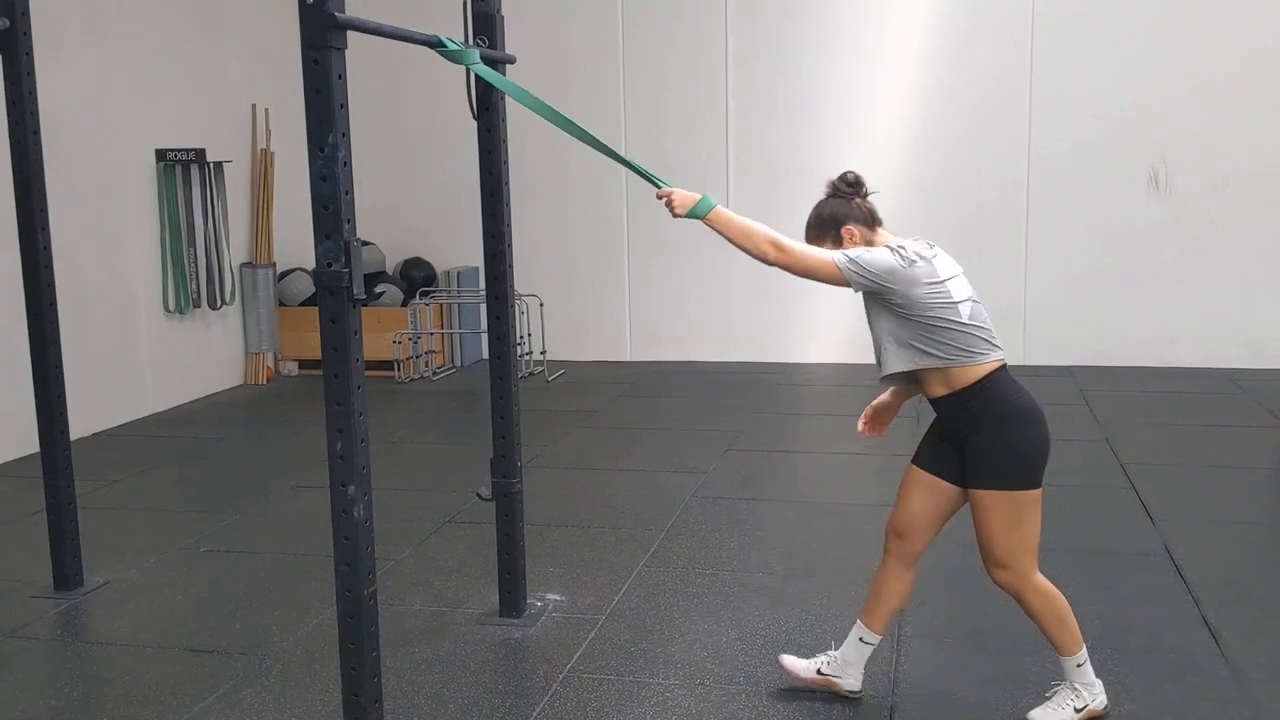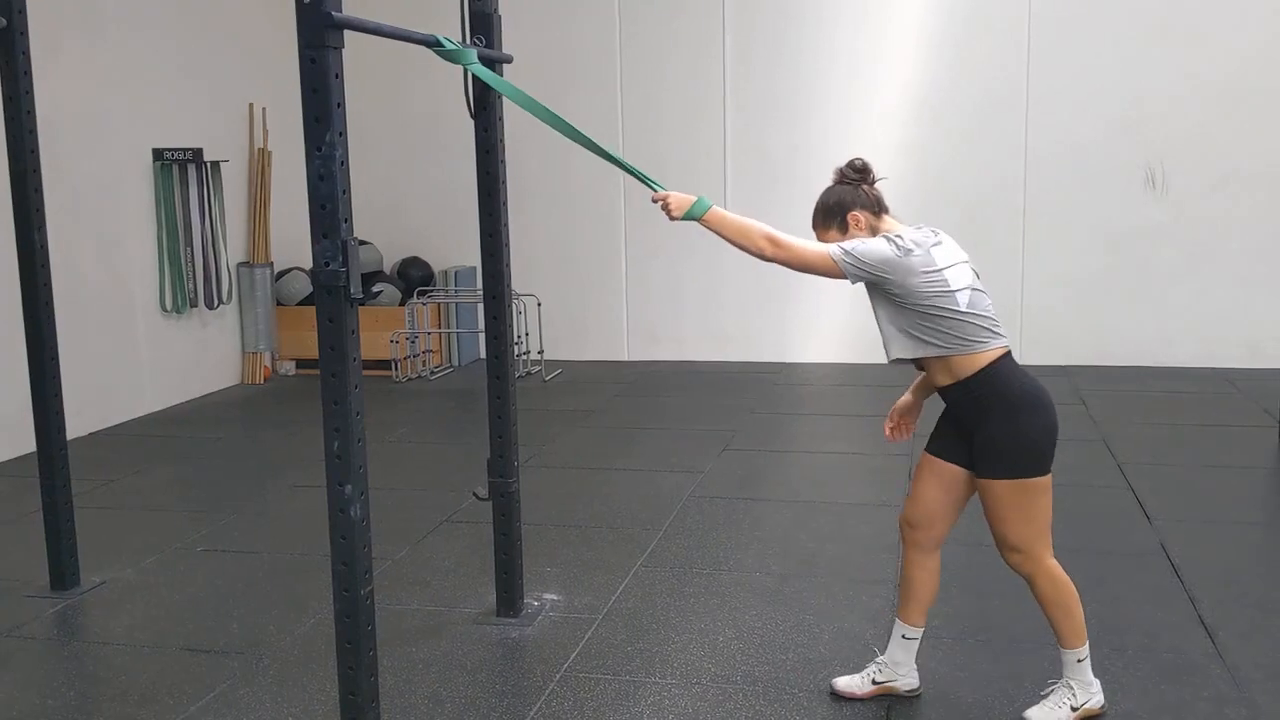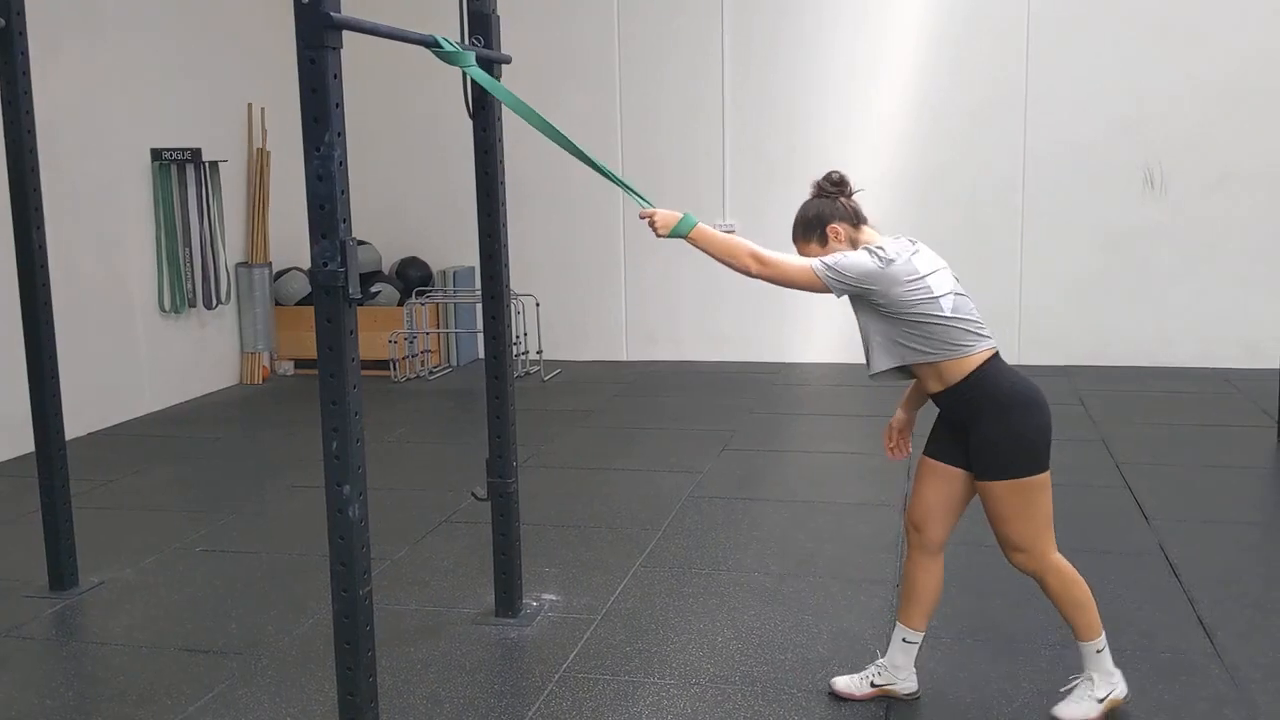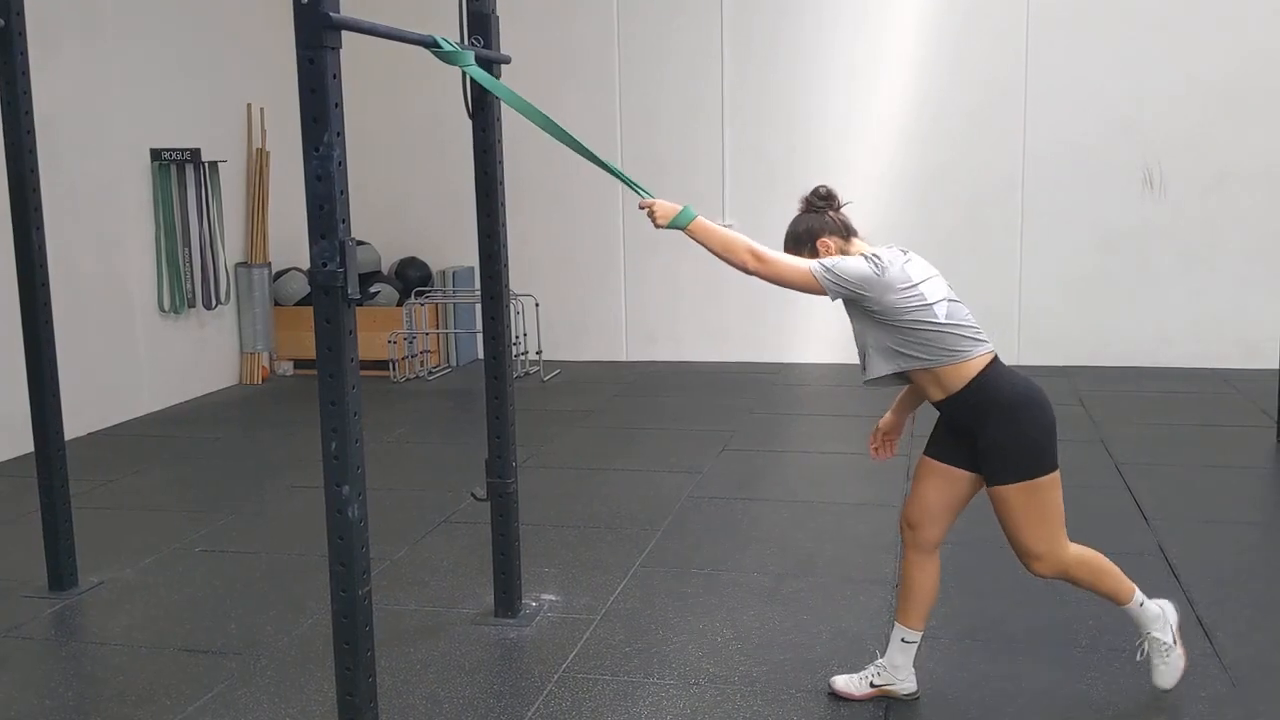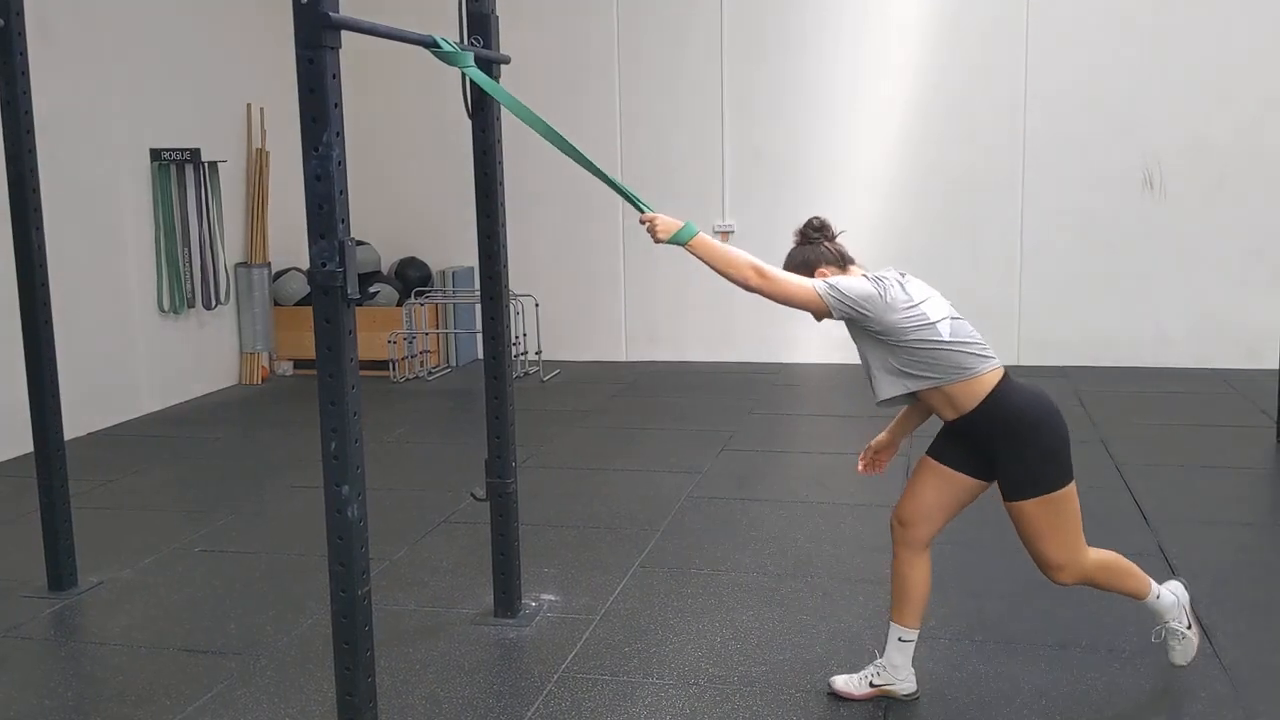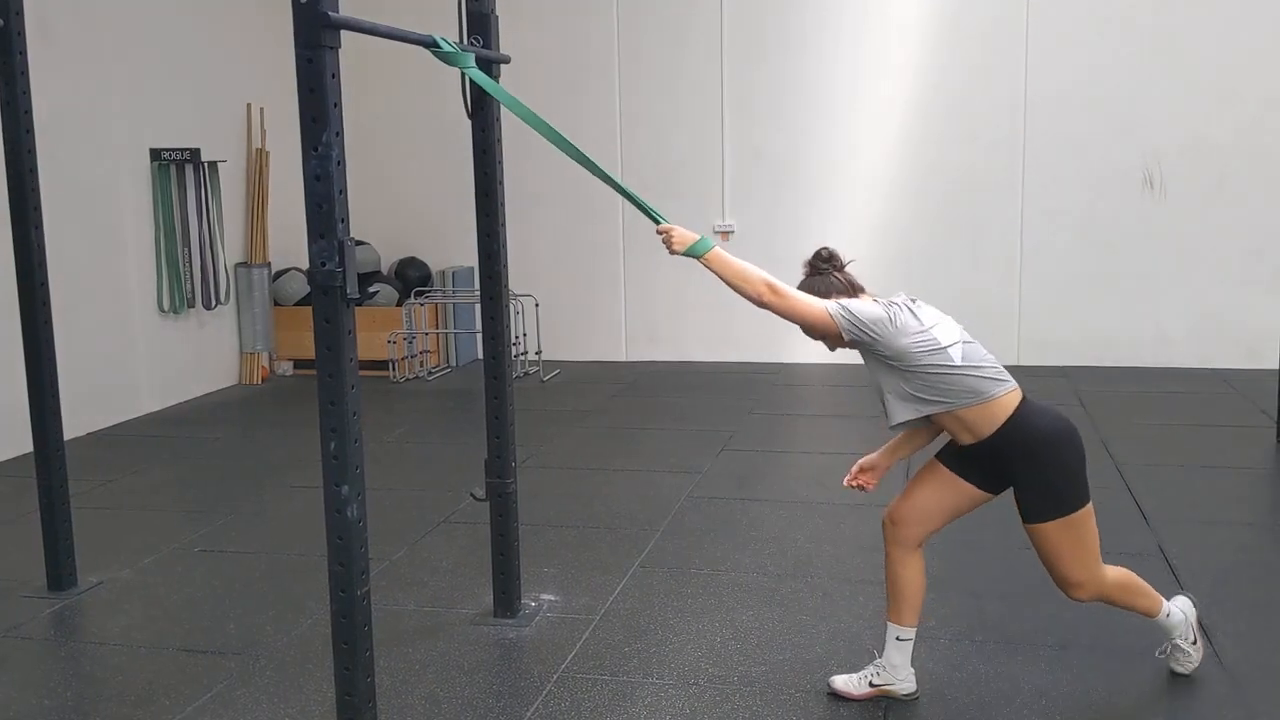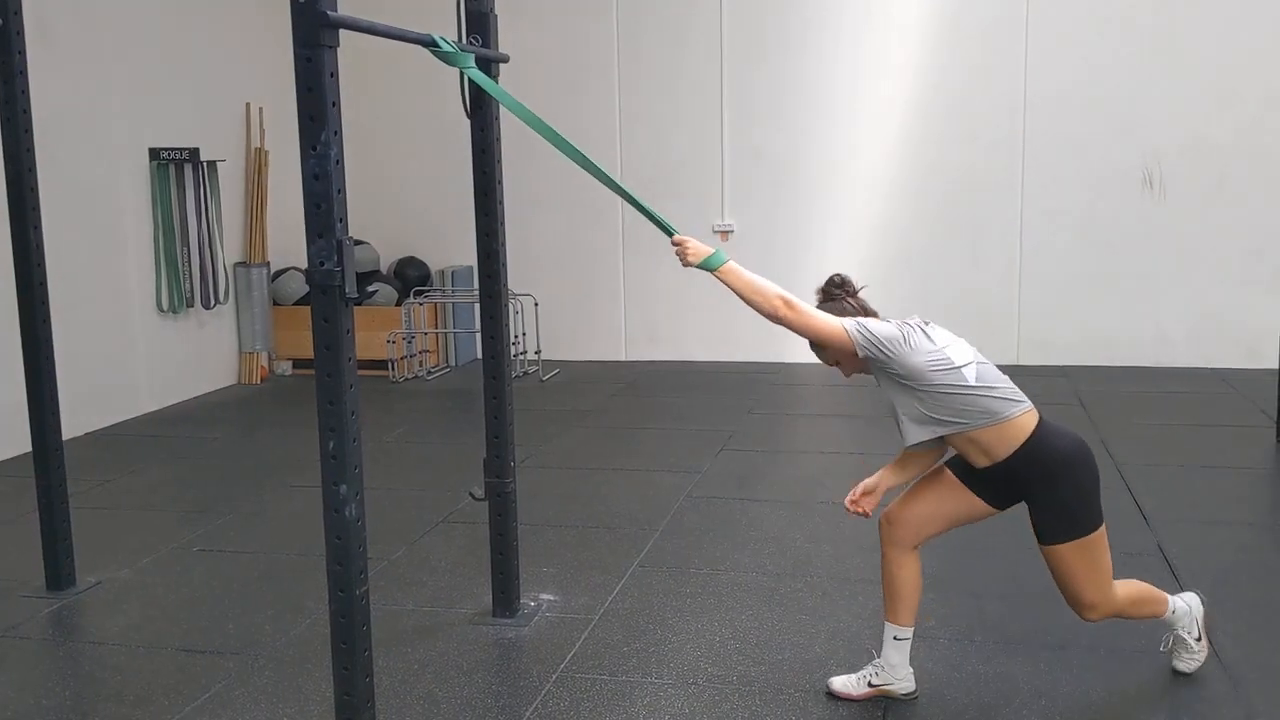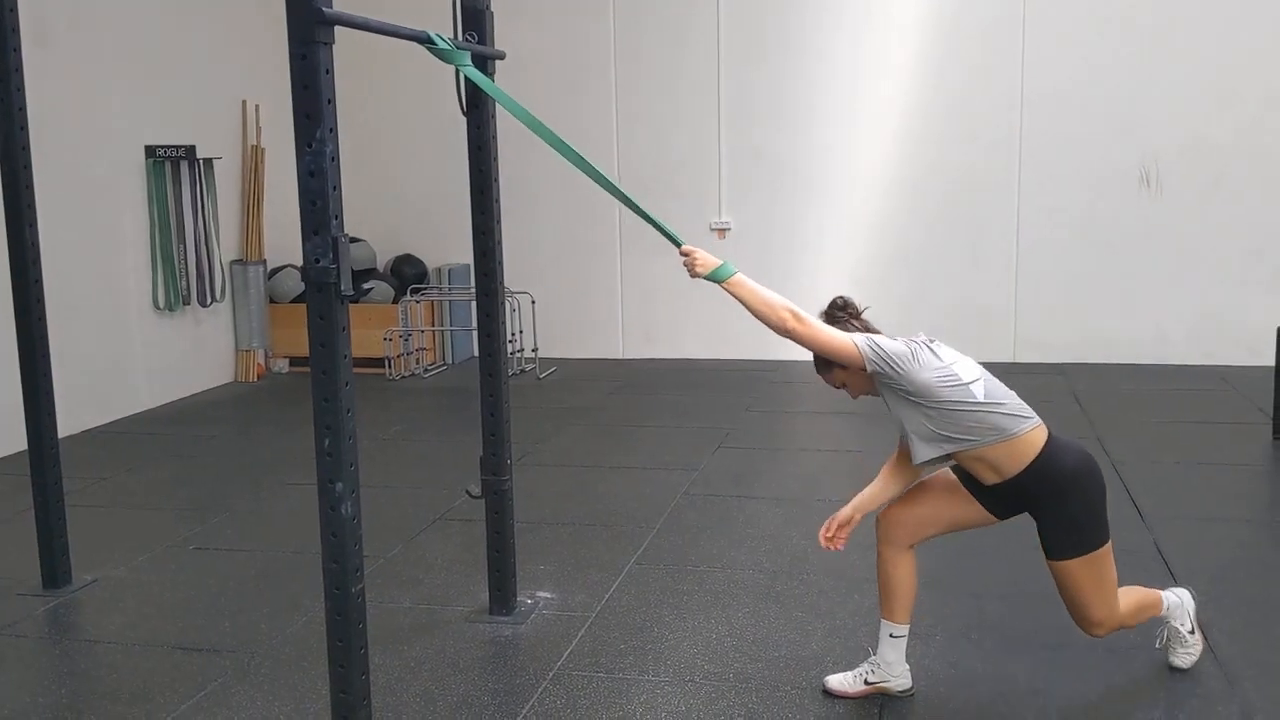
dt=0.2s
person 1, frame 1
left shoulder: (891, 266)
right shoulder: (912, 257)
left elbow: (776, 251)
left wrist: (702, 208)
right wrist: (893, 398)
left hip: (1004, 424)
right hip: (958, 423)
left knee: (1010, 570)
right knee: (902, 539)
right ankle: (846, 667)
person 1, frame 2
left shoulder: (890, 255)
right shoulder: (922, 242)
left elbow: (775, 247)
left wrist: (698, 210)
right wrist: (917, 394)
left hip: (1010, 411)
right hip: (967, 411)
left knee: (1026, 555)
right knee: (919, 530)
right ankle: (898, 669)
person 1, frame 3
left shoulder: (871, 266)
right shoulder: (902, 253)
left elbow: (760, 263)
left wrist: (683, 226)
right wrist: (908, 407)
left hip: (1003, 412)
right hip: (963, 415)
left knee: (1030, 554)
right knee: (923, 533)
right ankle: (897, 671)
person 1, frame 4
left shoulder: (866, 272)
right shoulder: (892, 262)
left elbow: (756, 261)
left wrist: (682, 218)
right wrist: (898, 415)
left hip: (1008, 415)
right hip: (965, 417)
left knee: (1044, 556)
right knee: (918, 531)
left ankle: (1153, 619)
right ankle: (896, 671)
person 1, frame 5
left shoulder: (867, 294)
right shoulder: (888, 287)
left elbow: (758, 277)
left wrist: (684, 234)
right wrist: (893, 435)
left hip: (1021, 427)
right hip: (973, 428)
left knee: (1063, 565)
right knee: (909, 528)
left ankle: (1166, 600)
right ankle: (895, 671)
person 1, frame 6
left shoulder: (877, 320)
right shoulder: (896, 316)
left elbow: (771, 294)
left wrist: (700, 248)
right wrist: (886, 457)
left hip: (1038, 446)
right hip: (986, 445)
left knee: (1081, 581)
right knee: (901, 526)
left ankle: (1174, 615)
right ankle: (895, 671)
person 1, frame 7
left shoulder: (890, 341)
right shoulder: (903, 344)
left elbow: (785, 309)
right elbow: (940, 433)
left wrist: (715, 261)
right wrist: (885, 480)
left hip: (1052, 466)
right hip: (999, 464)
left knee: (1092, 601)
right knee: (898, 526)
left ankle: (1180, 610)
right ankle: (893, 671)
person 1, frame 8
left shoulder: (898, 358)
right shoulder: (903, 370)
left elbow: (795, 323)
right elbow: (910, 459)
left wrist: (723, 273)
right wrist: (855, 509)
left hip: (1060, 482)
right hip: (1005, 477)
left knee: (1097, 618)
right knee: (894, 526)
left ankle: (1173, 605)
right ankle: (890, 668)
